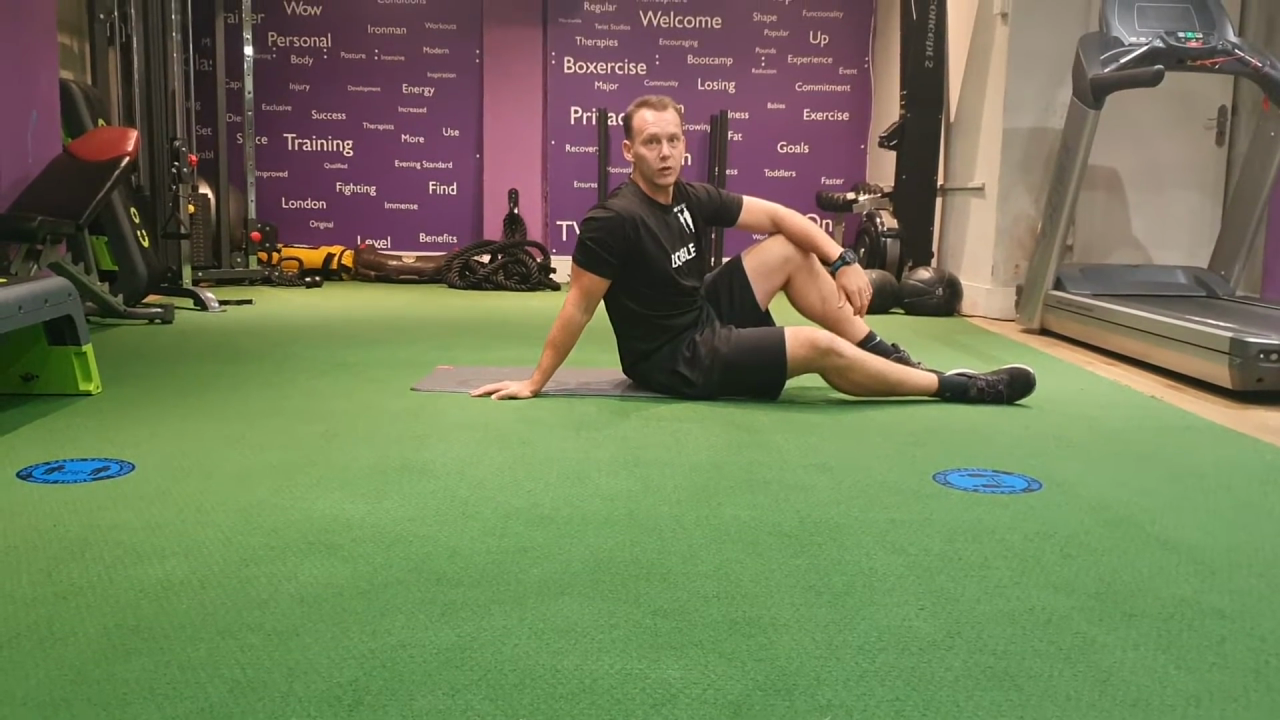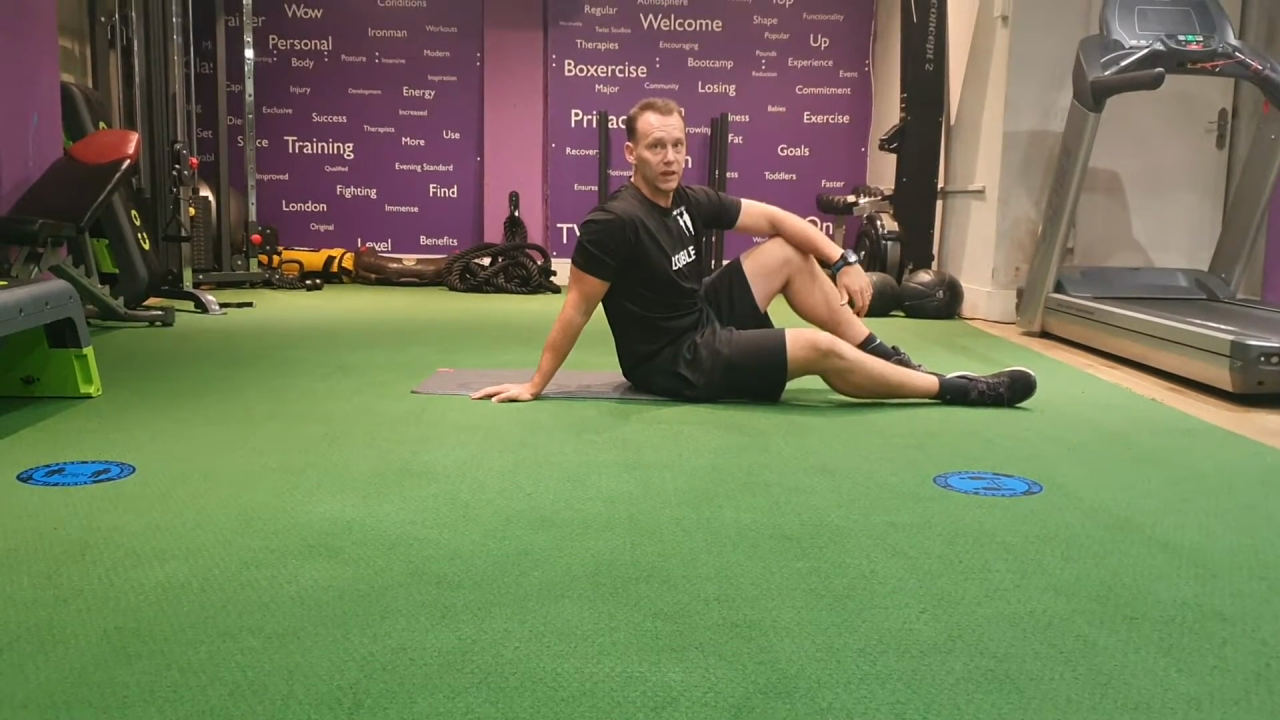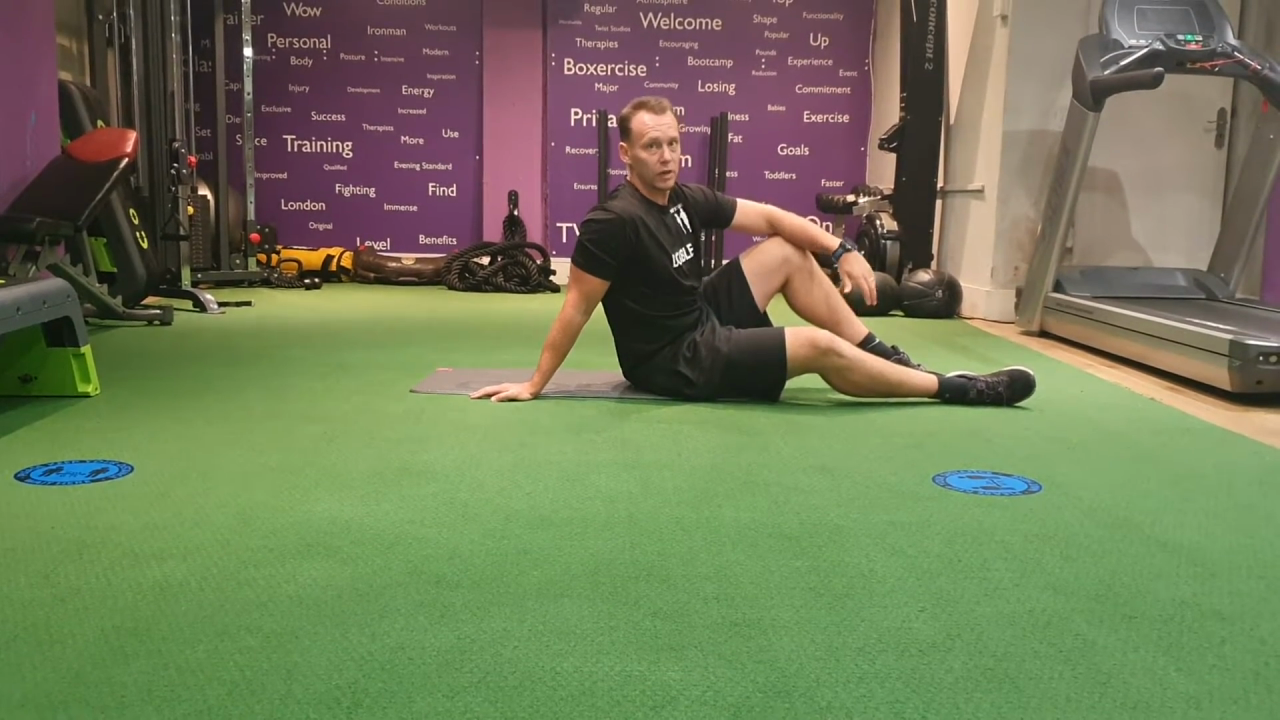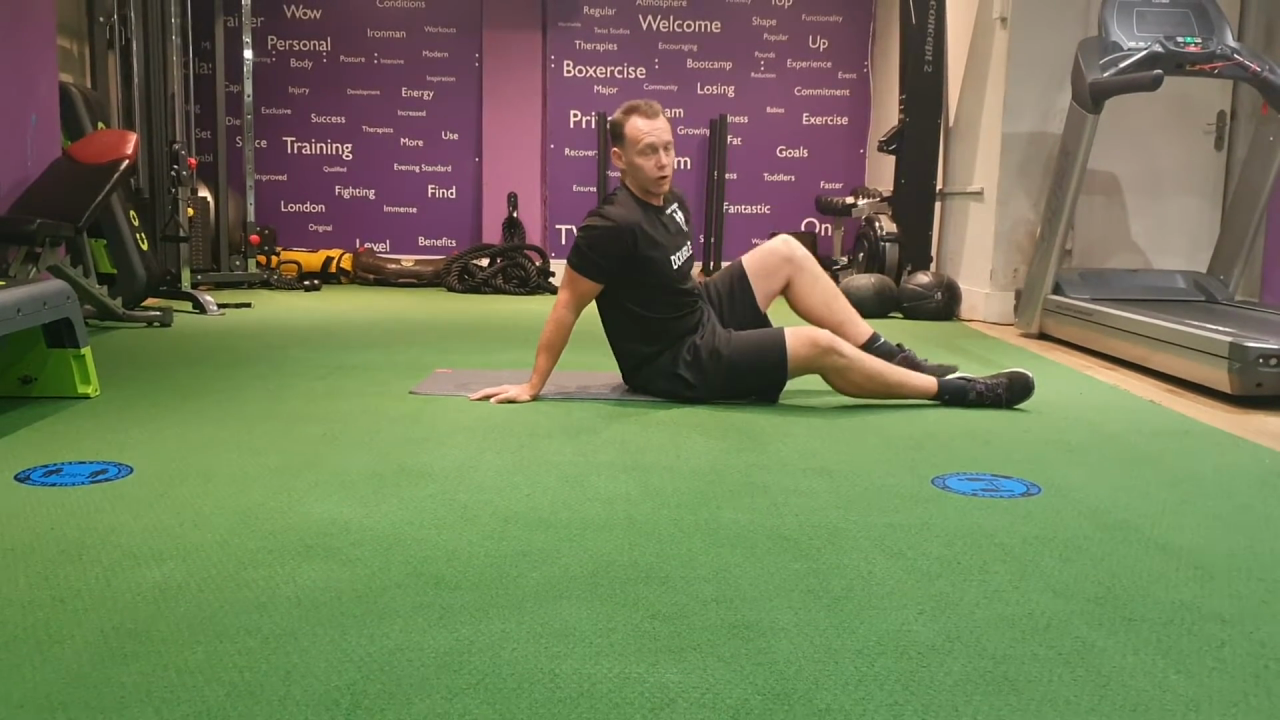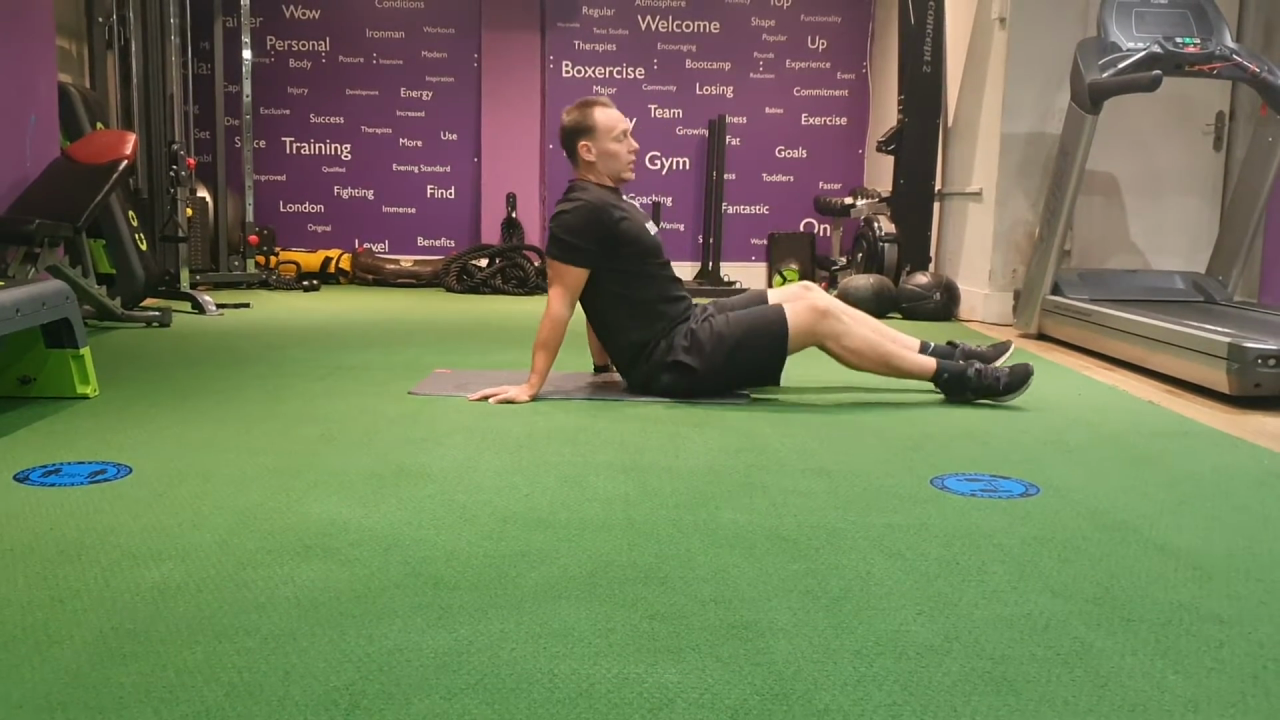
dt=0.5s
person 1, frame 1
left shoulder: (693, 198)
right shoulder: (613, 221)
left elbow: (777, 216)
right elbow: (578, 308)
left wrist: (842, 261)
right wrist: (535, 382)
left hip: (705, 317)
right hip: (674, 359)
left knee: (792, 251)
right knee: (820, 348)
left ankle: (885, 355)
right ankle: (959, 387)
person 1, frame 2
left shoulder: (692, 201)
right shoulder: (614, 223)
left elbow: (774, 218)
right elbow: (576, 310)
left wrist: (842, 261)
right wrist: (535, 385)
left hip: (704, 320)
right hip: (675, 363)
left knee: (790, 253)
right knee: (821, 349)
left ankle: (884, 357)
right ankle: (957, 390)
person 1, frame 3
left shoulder: (687, 199)
right shoulder: (614, 223)
left elbow: (768, 217)
right elbow: (576, 308)
left wrist: (840, 248)
right wrist: (535, 385)
left hip: (701, 320)
right hip: (674, 363)
left knee: (788, 253)
right knee: (819, 348)
left ankle: (883, 355)
right ankle: (958, 389)
person 1, frame 4
left shoulder: (668, 199)
right shoulder: (612, 227)
right elbow: (566, 308)
right wrist: (533, 385)
left hip: (700, 318)
right hip: (675, 364)
left knee: (786, 250)
right knee: (820, 345)
left ankle: (890, 359)
right ankle: (957, 393)
person 1, frame 5
left shoulder: (604, 201)
right shoulder: (580, 214)
left elbow: (601, 295)
right elbow: (560, 302)
left wrist: (606, 361)
right wrist: (532, 385)
left hip: (685, 330)
right hip: (673, 357)
left knee: (807, 292)
right knee: (817, 313)
left ankle: (944, 356)
right ankle: (958, 379)
